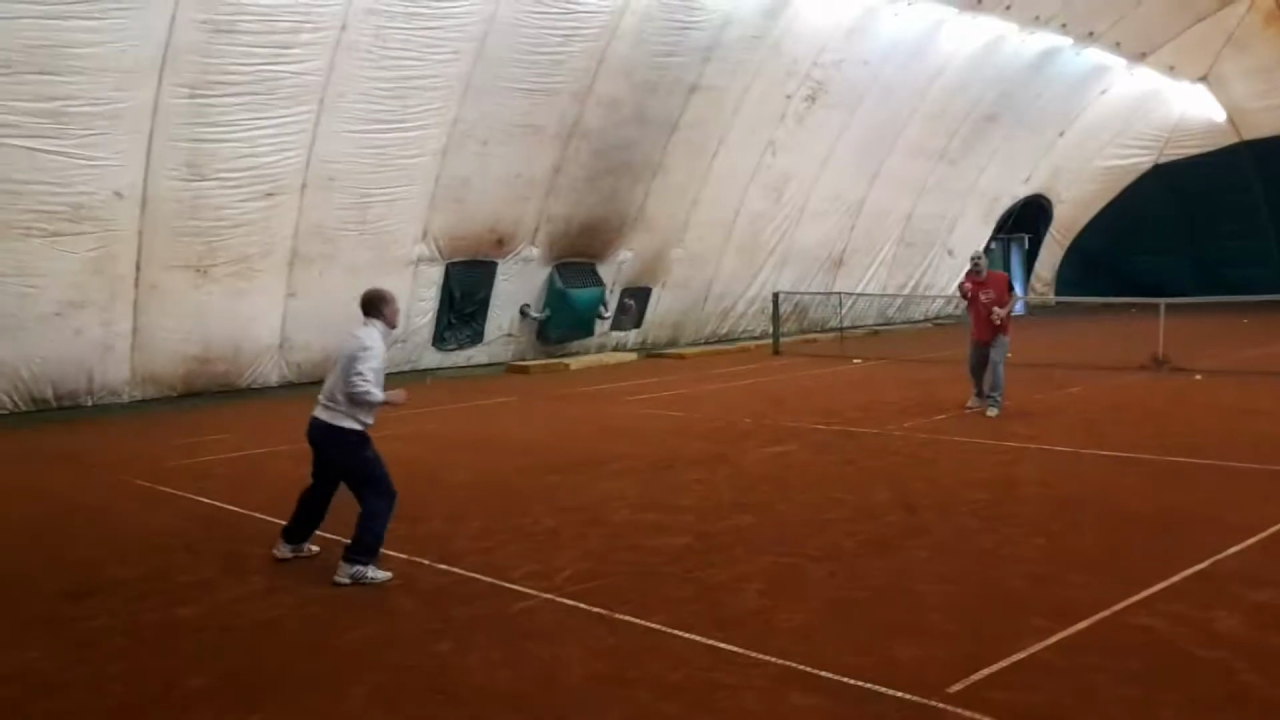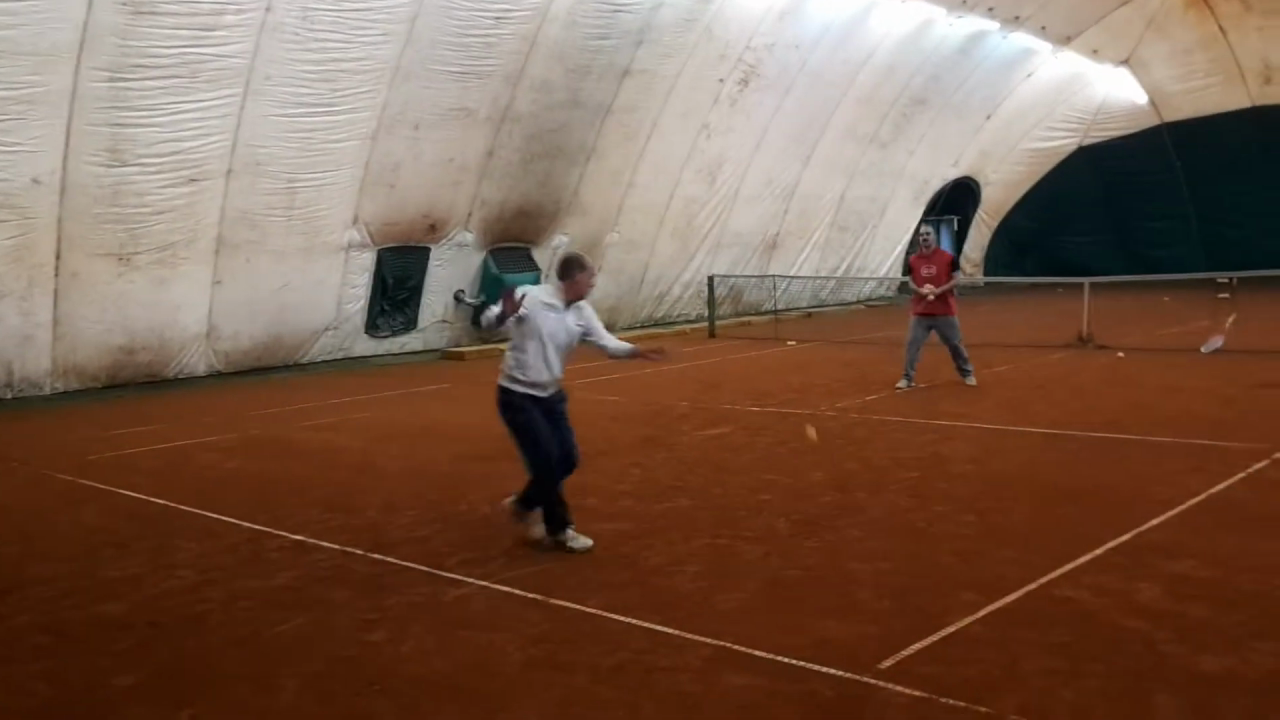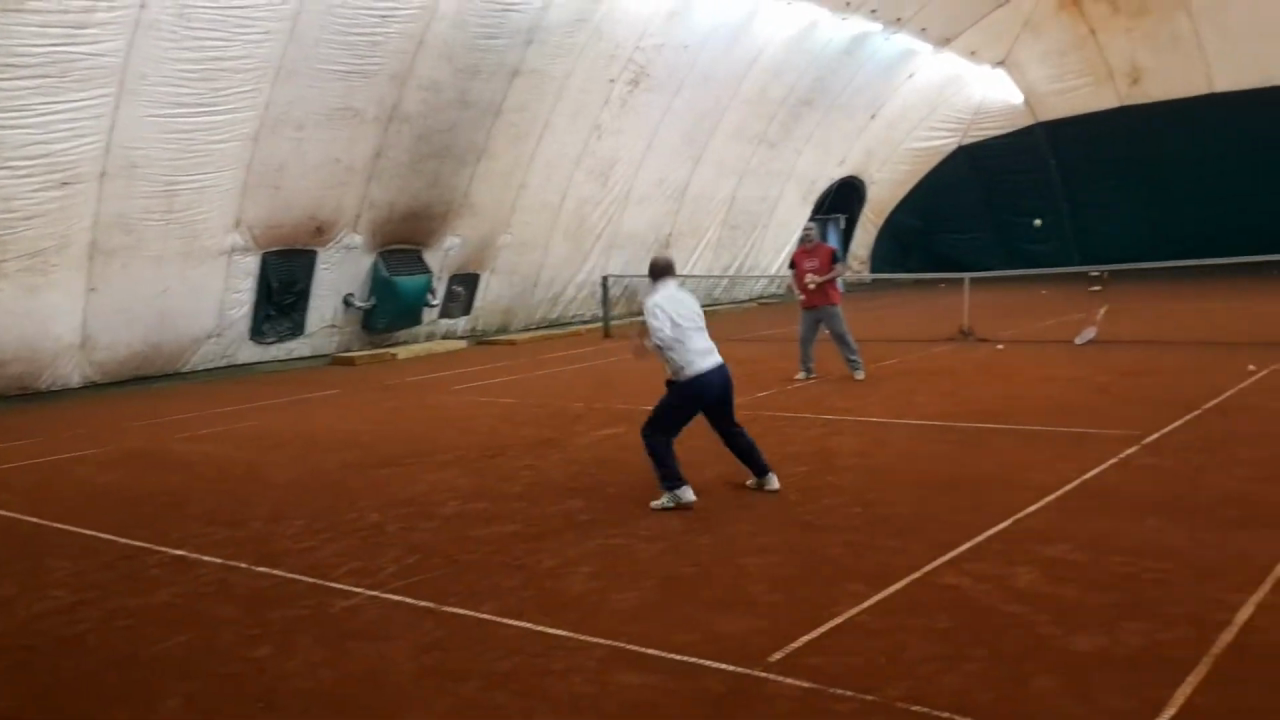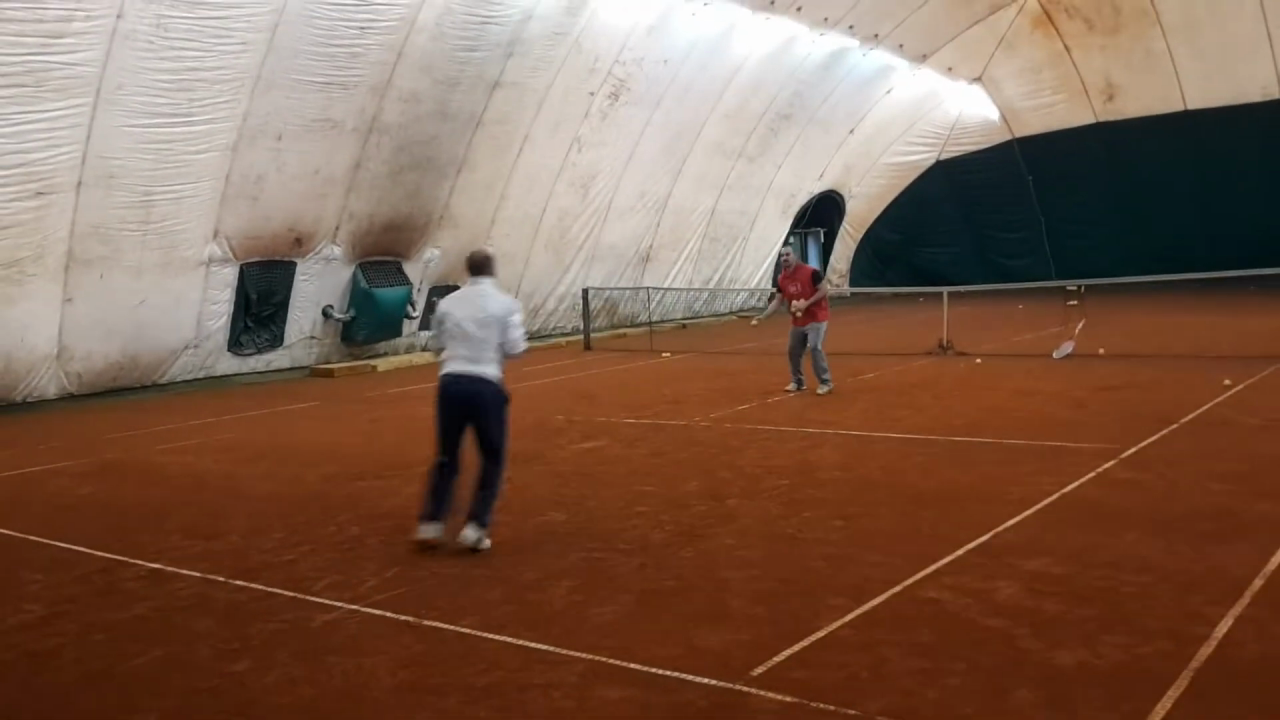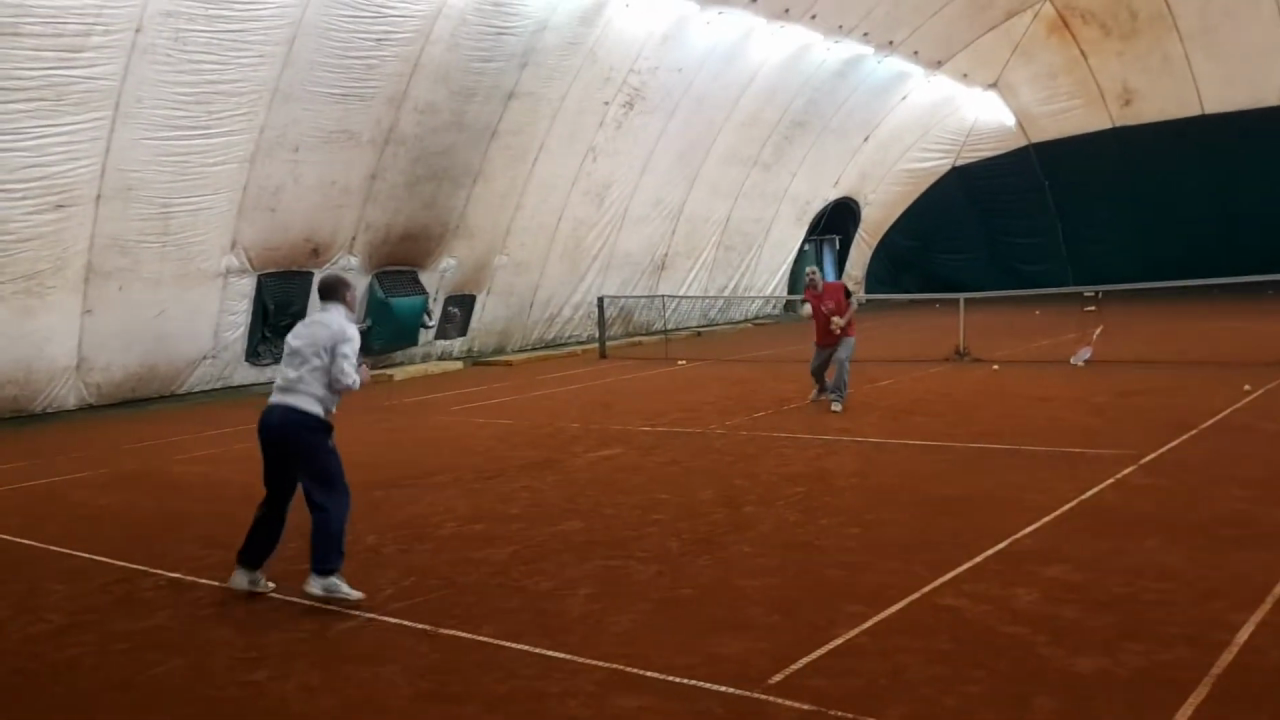
dt=1s
person 1, frame 1
left shoulder: (358, 338)
right shoulder: (373, 344)
right elbow: (359, 388)
left wrist: (380, 395)
right wrist: (387, 398)
left hip: (321, 424)
right hip: (343, 432)
left knee: (322, 487)
right knee: (380, 494)
left ankle: (290, 542)
right ankle: (356, 565)
person 1, frame 2
left shoulder: (582, 313)
right shoulder: (529, 296)
left elbow: (607, 343)
right elbow: (489, 320)
left wrist: (638, 351)
right wrist: (505, 313)
left hip: (549, 395)
right hip: (517, 395)
left knee: (567, 459)
right knee: (546, 461)
left ankle: (523, 504)
right ankle: (559, 530)
person 1, frame 3
left shoulder: (654, 302)
right shoulder: (687, 298)
left elbow: (661, 337)
left wrist: (647, 344)
right wrist: (650, 339)
left hip: (692, 382)
right hip: (718, 373)
left knee: (654, 433)
right knee: (729, 428)
left ankle: (677, 490)
right ankle: (765, 476)
person 1, frame 4
left shoulder: (447, 303)
right shoulder: (506, 303)
left elbow: (435, 345)
right elbow: (515, 348)
left hip: (451, 384)
right hip: (485, 386)
left knee: (446, 460)
right knee: (492, 460)
left ankle: (431, 524)
right ankle: (475, 527)
person 1, frame 5
left shoulder: (301, 328)
right shoulder: (345, 330)
right elbow: (342, 380)
right wrist: (360, 379)
left hip: (273, 415)
right hip: (304, 421)
left knee: (276, 499)
right knee: (331, 499)
left ankle: (248, 572)
right ankle: (325, 577)
